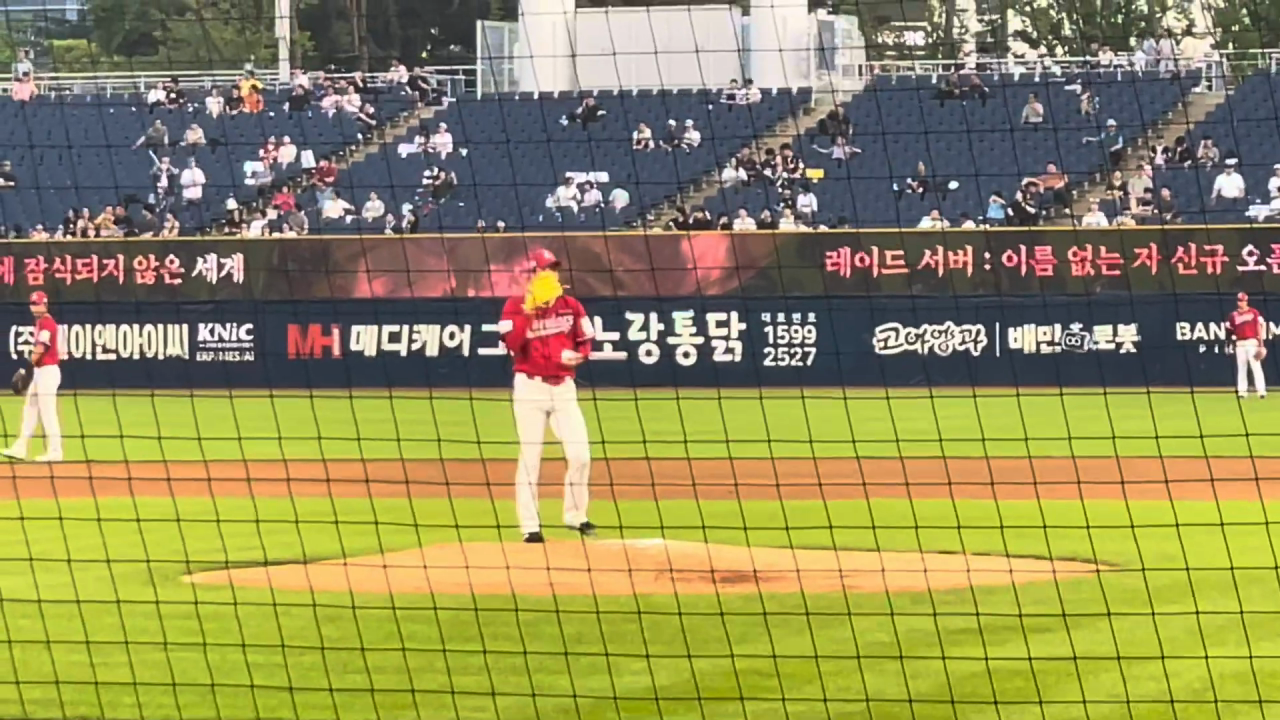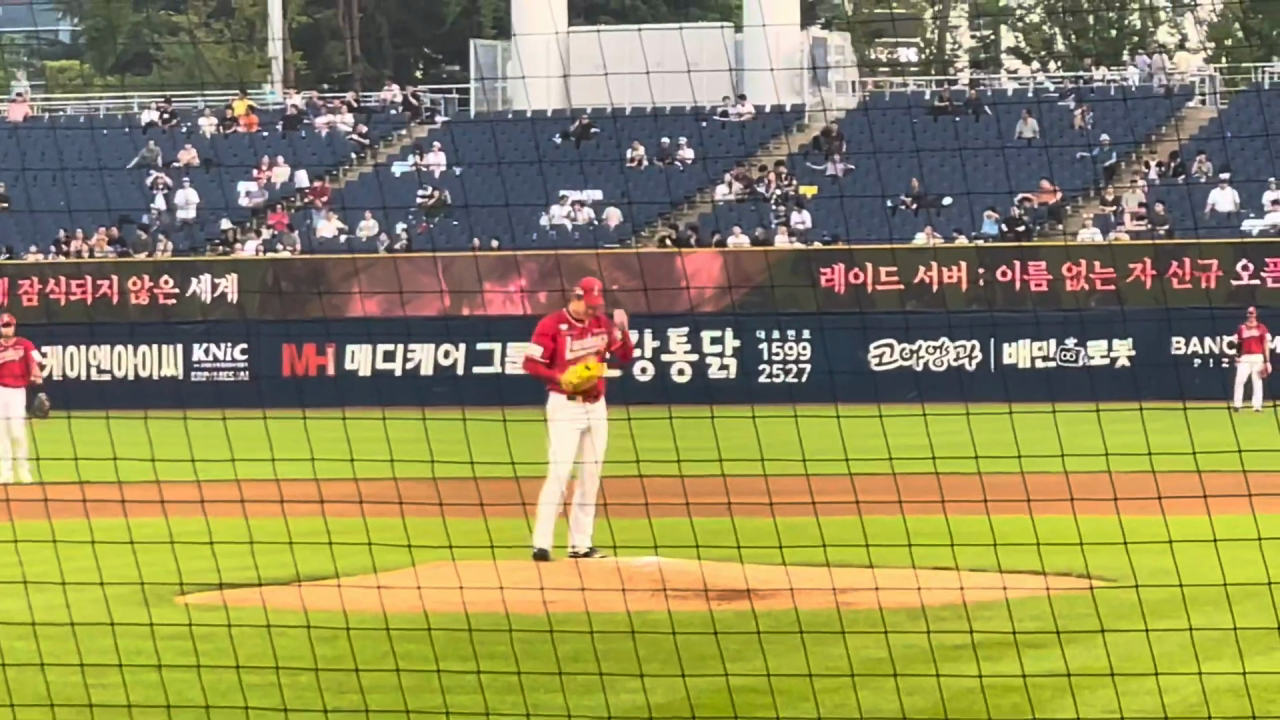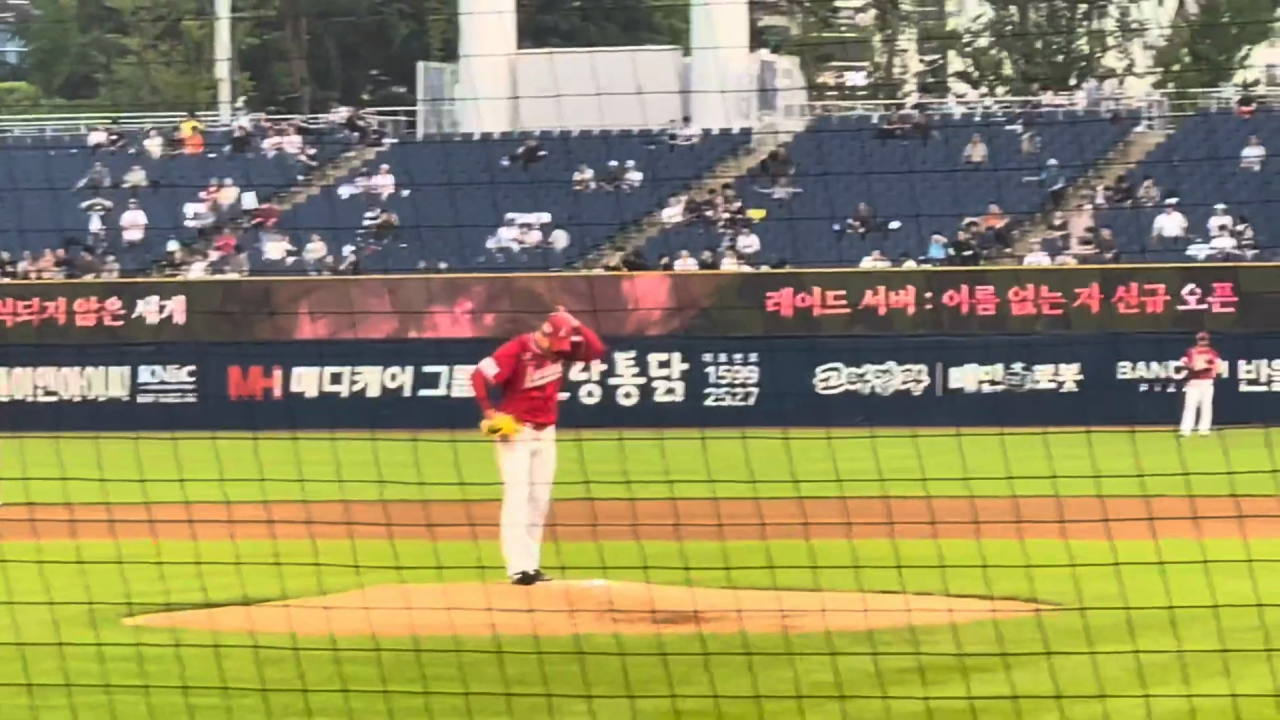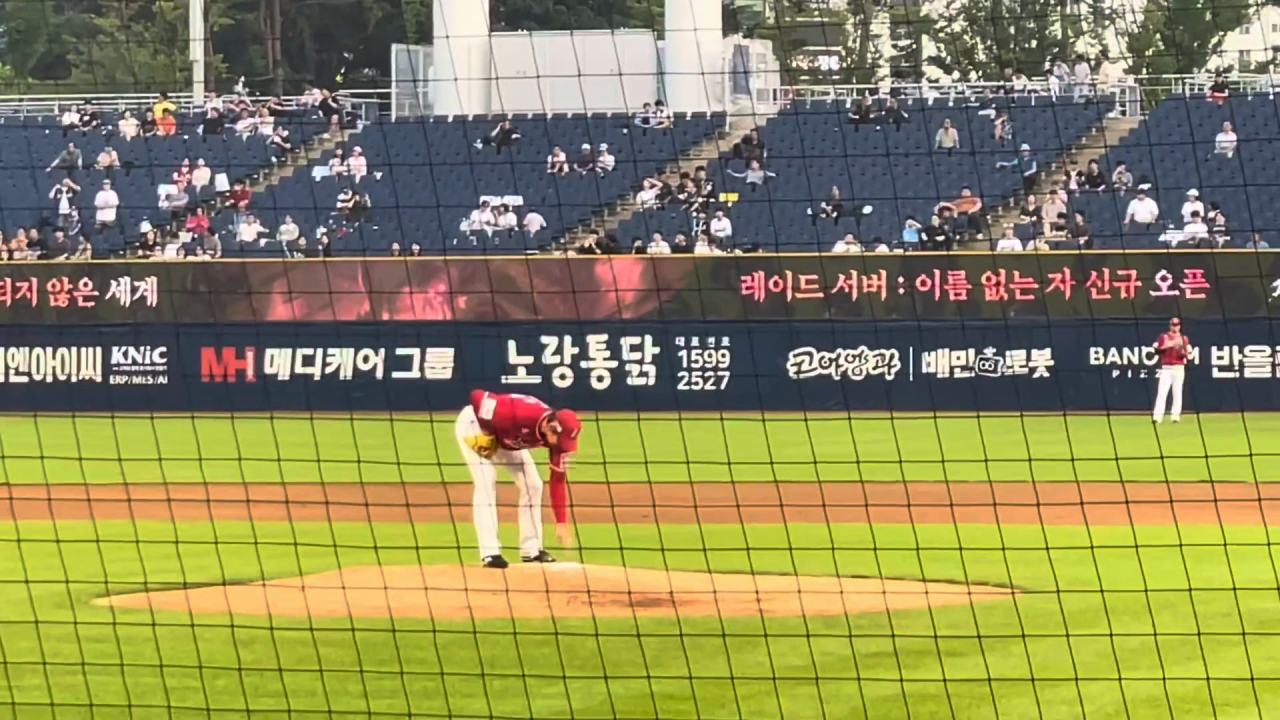
dt=0.7s
person 1, frame 1
left shoulder: (571, 305)
right shoulder: (515, 306)
left elbow: (586, 343)
right elbow: (513, 345)
left wrist: (579, 357)
right wrist: (529, 312)
left hip: (564, 388)
right hip: (530, 388)
left knee: (580, 455)
right knee: (530, 459)
left ankle: (576, 516)
right ankle: (529, 527)
person 1, frame 2
left shoulder: (603, 324)
right shoulder: (551, 324)
left elbow: (625, 357)
right elbow: (531, 365)
left wrist: (623, 332)
right wrist: (561, 376)
left hip: (596, 406)
right hip: (564, 406)
left knee: (591, 476)
right knee: (559, 473)
left ankle: (580, 543)
right ankle: (541, 543)
person 1, frame 3
left shoulder: (563, 347)
right shoulder: (516, 349)
left elbow: (598, 351)
right elbow: (479, 376)
left wrist: (576, 326)
right wrist: (488, 411)
left hip: (545, 432)
right hip: (513, 431)
left knee: (541, 498)
right knee: (517, 497)
left ankle: (529, 563)
right ankle: (517, 568)
person 1, frame 4
left shoulder: (558, 429)
right shoulder: (520, 414)
left elbow: (558, 478)
right elbow: (477, 397)
left wrist: (561, 524)
right wrist: (485, 432)
left hip: (505, 438)
right hip: (475, 426)
left knee: (533, 485)
right knee: (486, 485)
left ankle: (532, 549)
right ankle: (490, 553)
